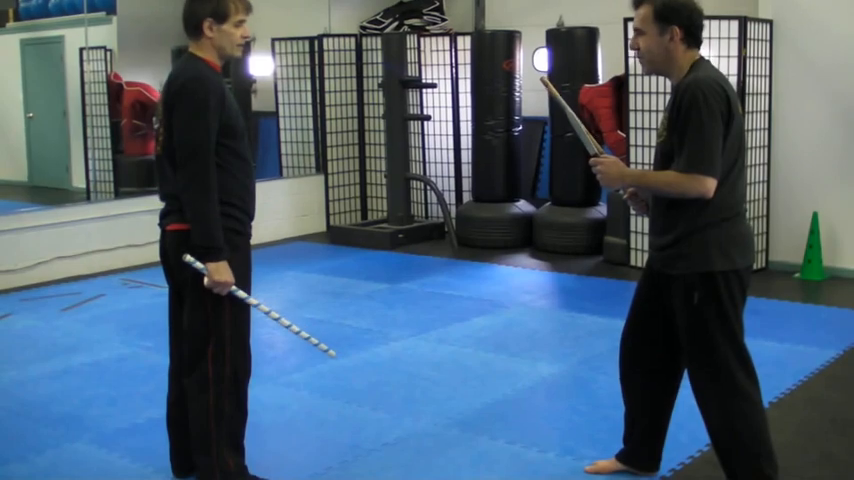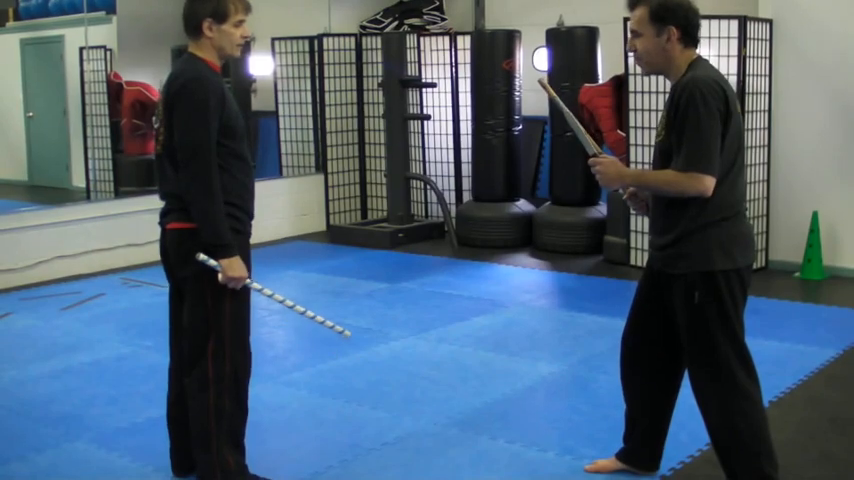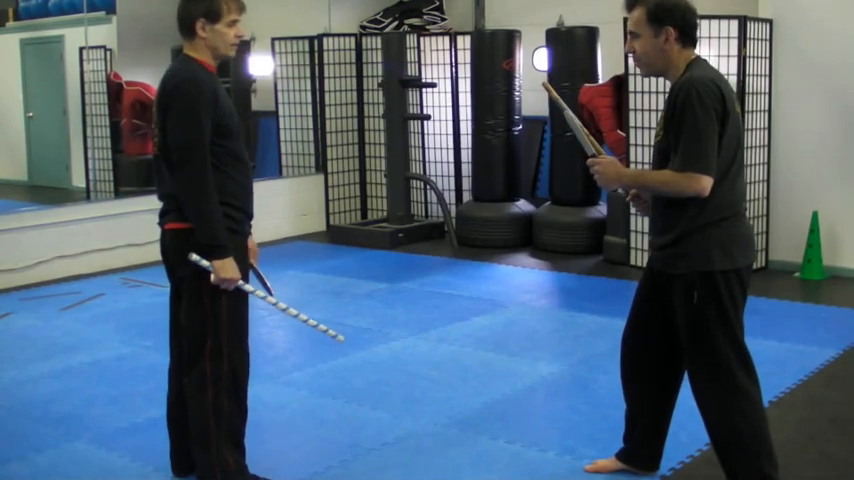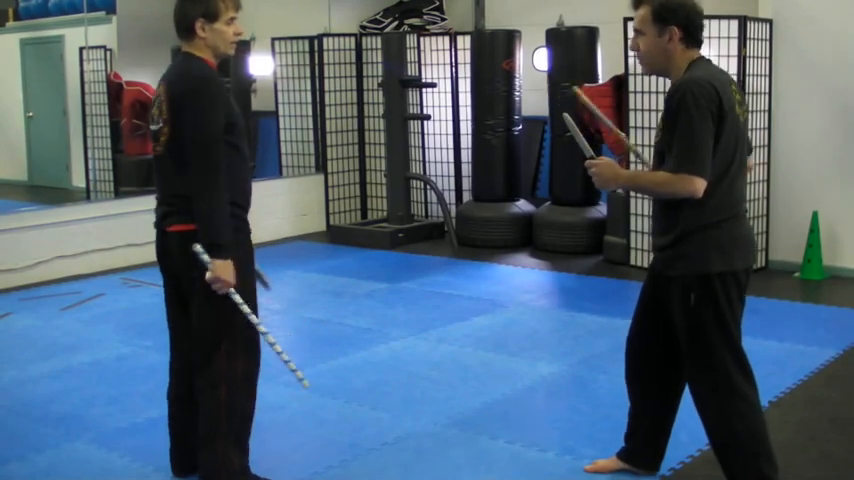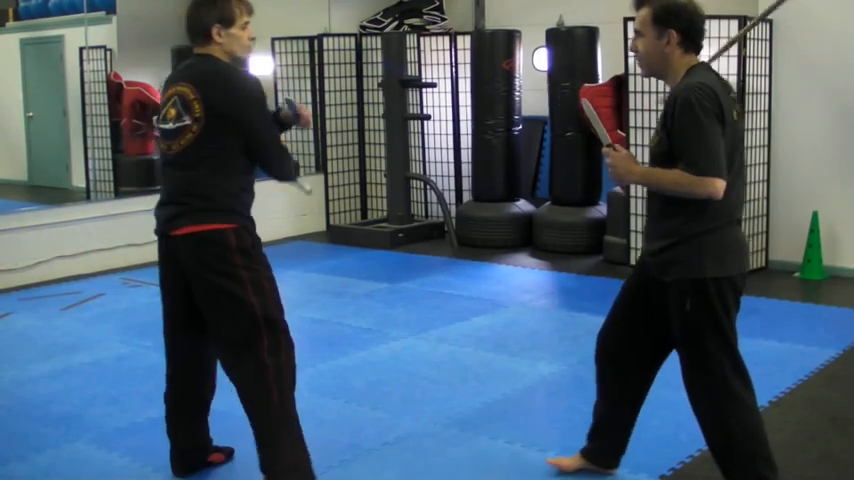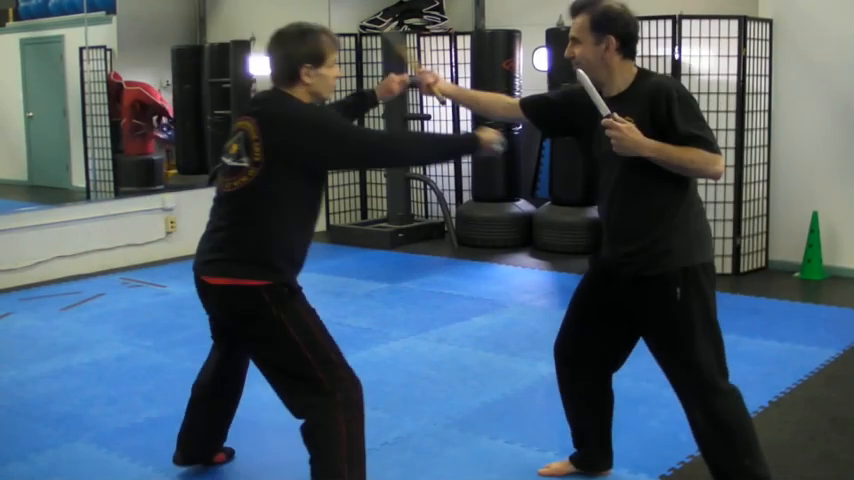
dt=0.4s
person 1, frame 1
left shoulder: (701, 89)
right shoulder: (690, 86)
left elbow: (702, 182)
left wrist: (627, 177)
right wrist: (651, 195)
left hip: (708, 259)
right hip: (677, 253)
left knee: (720, 374)
right knee: (643, 352)
person 1, frame 2
left shoulder: (699, 89)
right shoulder: (689, 86)
left elbow: (700, 181)
left wrist: (625, 176)
right wrist: (651, 196)
left hip: (708, 258)
right hip: (678, 252)
left knee: (721, 373)
right knee: (645, 351)
person 1, frame 3
left shoulder: (696, 88)
right shoulder: (692, 84)
left elbow: (697, 180)
left wrist: (624, 177)
right wrist: (652, 196)
left hip: (708, 257)
right hip: (678, 252)
left knee: (720, 373)
right knee: (644, 351)
person 1, frame 4
left shoulder: (692, 89)
right shoulder: (710, 81)
left elbow: (689, 183)
right elbow: (737, 161)
left wrist: (620, 178)
right wrist: (643, 179)
left hip: (707, 259)
right hip: (685, 253)
left knee: (718, 376)
right knee: (648, 353)
person 1, frame 5
left shoulder: (693, 95)
right shoulder: (707, 87)
left elbow: (711, 183)
left wrist: (636, 172)
left hip: (702, 265)
right hip: (670, 258)
left knee: (716, 381)
right knee: (618, 349)
person 1, frame 6
left shoulder: (663, 93)
right shoulder: (585, 98)
left elbow: (713, 165)
right elbow: (513, 110)
left wrist: (643, 146)
right wrist: (449, 90)
left hip: (675, 263)
right hip: (618, 260)
left knee: (702, 379)
right knee: (575, 357)
person 2, frame 1
left shoulder: (190, 78)
right shoulder: (199, 83)
right elbow: (196, 175)
right wrist: (216, 254)
left hip: (190, 240)
right hip: (207, 244)
left knee: (192, 353)
right knee: (220, 358)
person 2, frame 2
left shoulder: (190, 78)
right shoulder: (198, 83)
right elbow: (199, 175)
right wrist: (225, 250)
left hip: (188, 238)
right hip: (206, 241)
left knee: (192, 350)
right knee: (221, 356)
person 2, frame 3
left shoulder: (194, 79)
right shoulder: (191, 84)
right elbow: (193, 175)
left wrist: (238, 233)
right wrist: (220, 251)
left hip: (198, 238)
right hip: (203, 242)
left knee: (192, 351)
right knee: (219, 357)
person 2, frame 4
left shoulder: (179, 78)
right shoulder: (201, 82)
right elbow: (205, 172)
right wrist: (220, 250)
left hip: (179, 235)
right hip: (207, 239)
left knee: (193, 349)
right knee: (231, 353)
person 2, frame 5
left shoulder: (177, 83)
right shoulder: (233, 82)
right elbow: (271, 155)
left wrist: (285, 116)
right wrist: (288, 163)
left hip: (174, 232)
right hip: (219, 234)
left knee: (189, 347)
right knee: (264, 349)
person 2, frame 6
left shoulder: (261, 110)
right shoulder: (297, 123)
right elbow: (386, 150)
left wrist: (372, 95)
right wrist: (472, 141)
left hip: (213, 271)
right hip: (256, 283)
left knee: (230, 353)
right knee: (332, 393)
